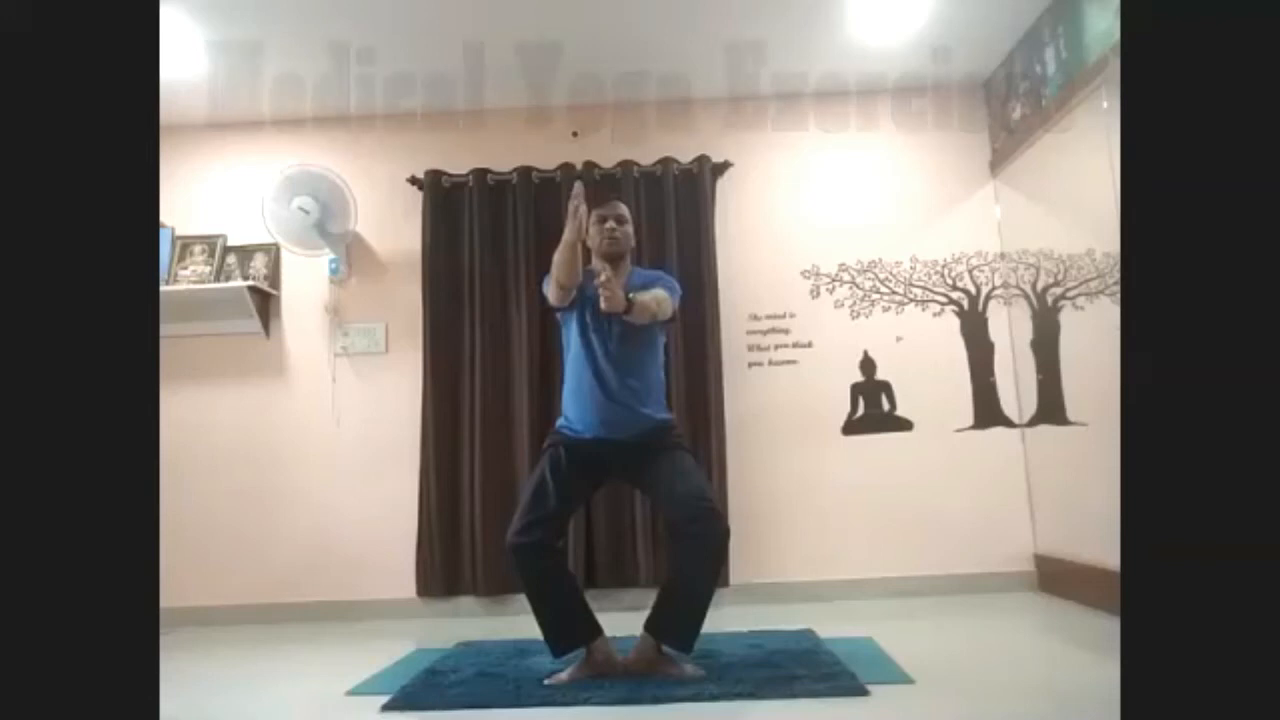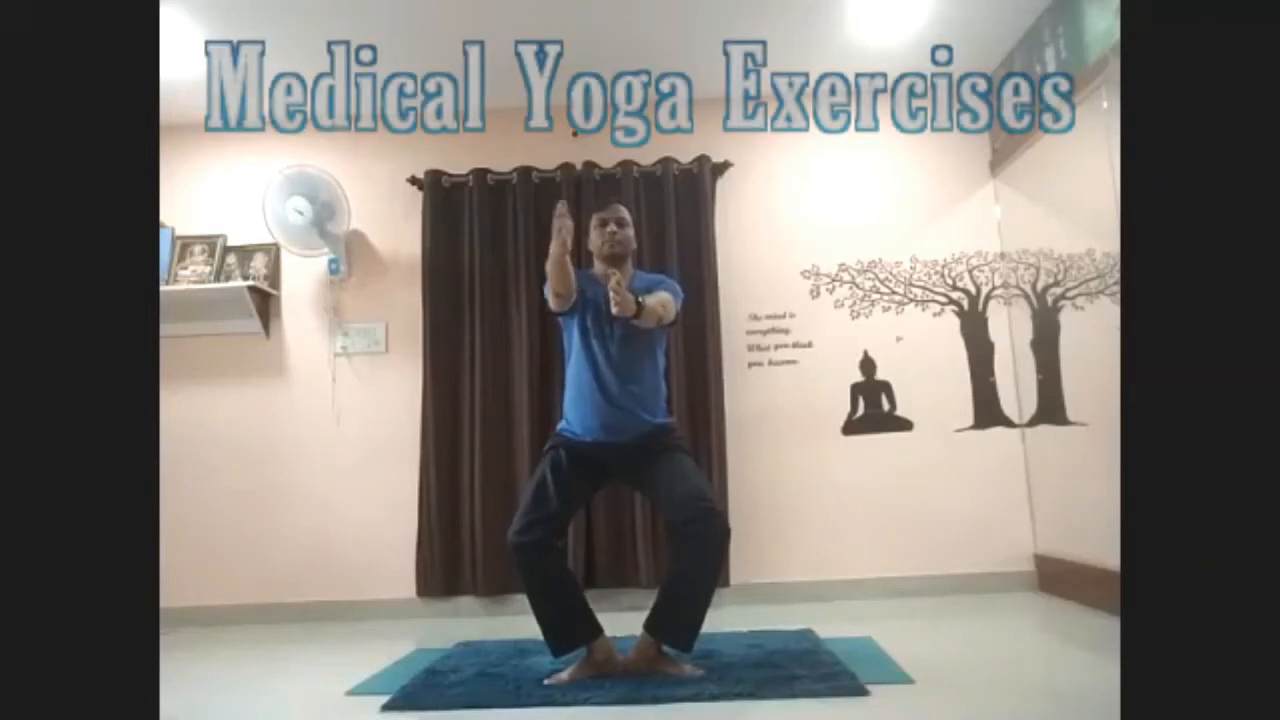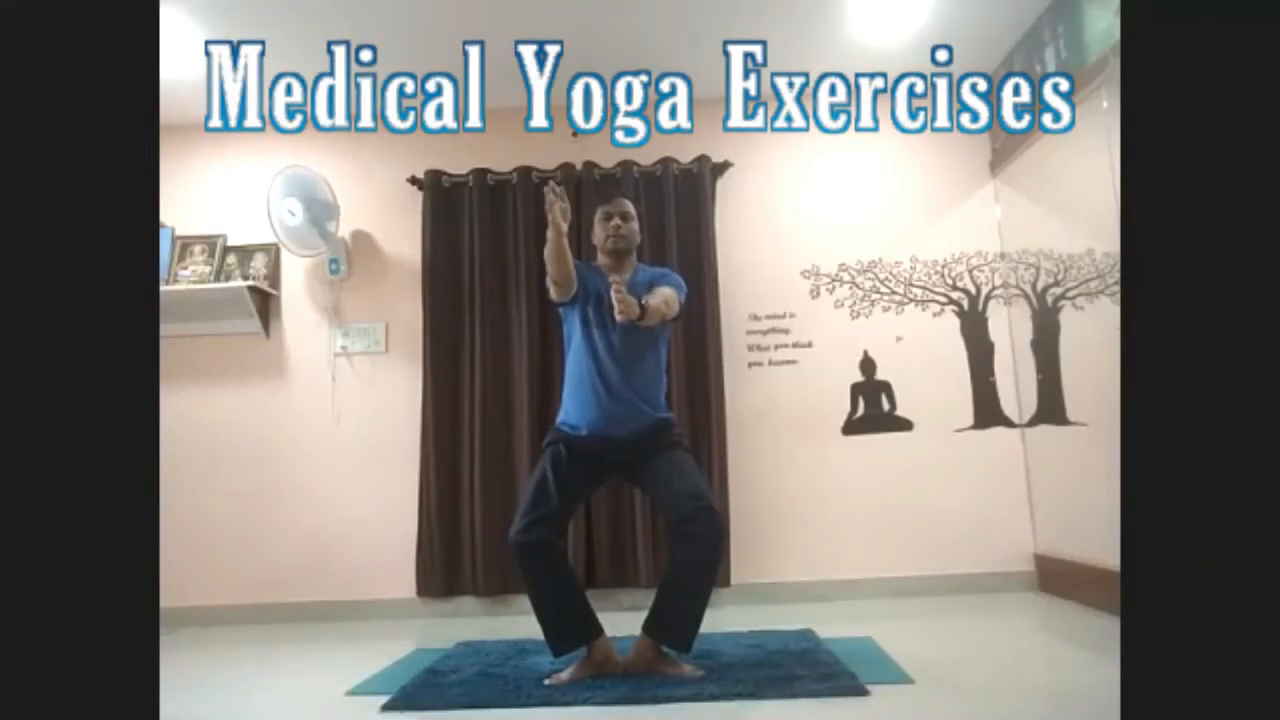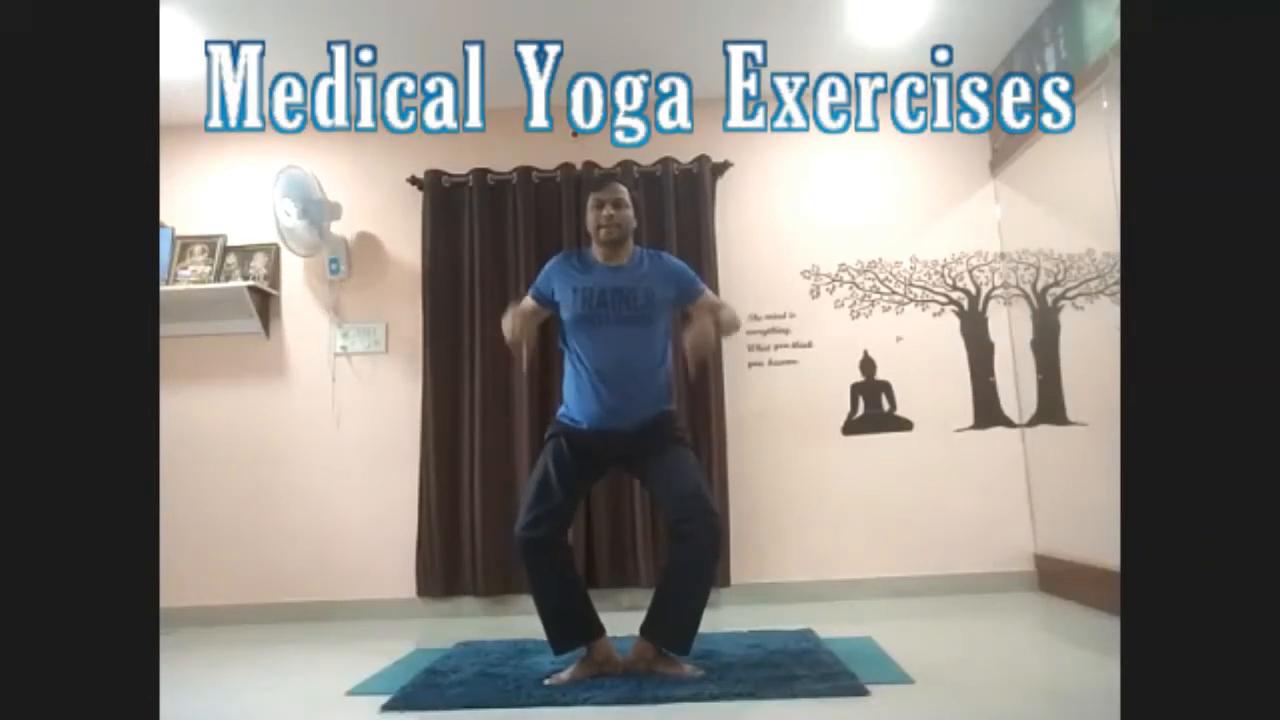
dt=1s
person 1, frame 1
left shoulder: (658, 283)
right shoulder: (569, 285)
left elbow: (655, 307)
right elbow: (560, 286)
left wrist: (624, 303)
right wrist: (571, 232)
left hip: (650, 435)
right hip: (577, 438)
left knee: (706, 527)
right knee: (526, 540)
left ankle: (653, 648)
right ankle: (594, 650)
person 1, frame 2
left shoulder: (659, 285)
right shoulder: (574, 288)
left elbow: (660, 311)
right elbow: (559, 290)
left wrist: (633, 307)
right wrist: (559, 246)
left hip: (650, 437)
right hip: (577, 440)
left knee: (708, 527)
right knee: (526, 539)
left ankle: (652, 647)
right ankle: (595, 649)
person 1, frame 3
left shoulder: (664, 280)
right shoulder: (577, 281)
left elbow: (663, 307)
right elbow: (558, 276)
left wrist: (638, 309)
right wrist: (556, 229)
left hip: (651, 434)
right hip: (576, 436)
left knee: (703, 524)
right knee: (528, 537)
left ankle: (652, 647)
right ankle: (595, 649)
person 1, frame 4
left shoulder: (666, 270)
right shoulder: (562, 271)
left elbow: (728, 315)
right elbow: (524, 316)
left wrist: (709, 322)
right wrist: (515, 321)
left hip: (653, 427)
right hip: (577, 430)
left knee: (700, 526)
right knee: (534, 533)
left ankle: (653, 647)
right ankle: (595, 649)
